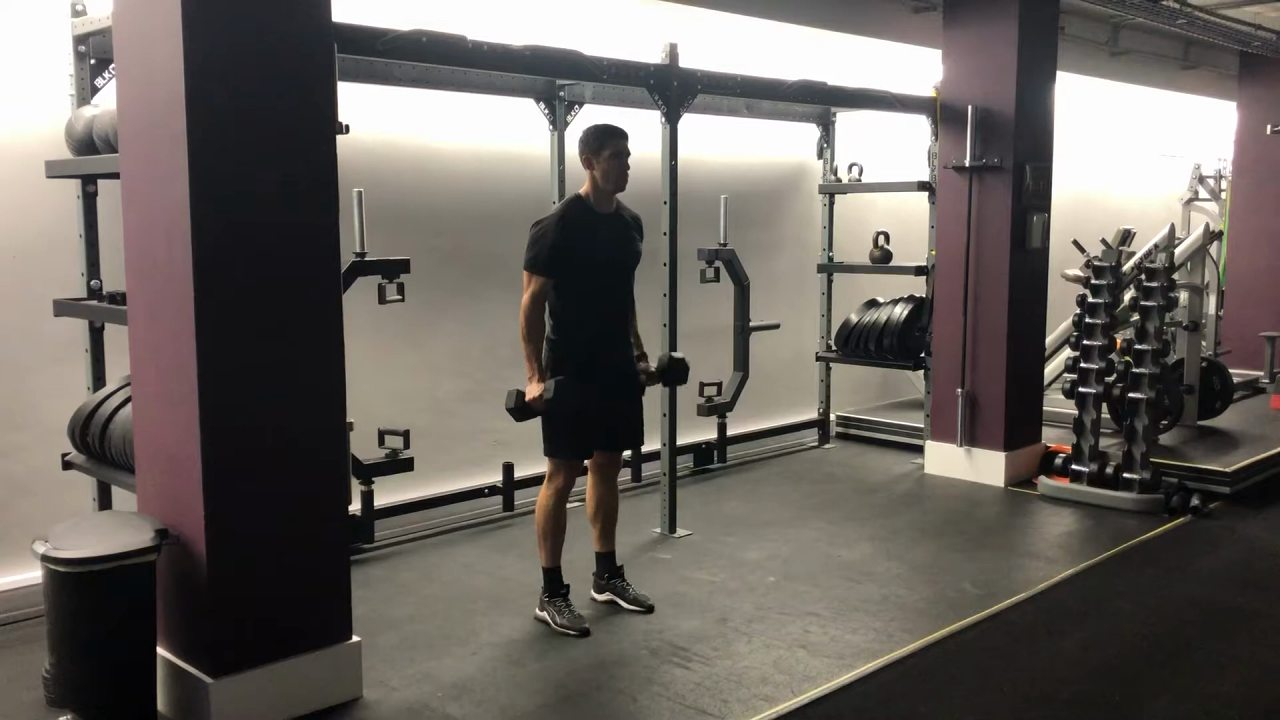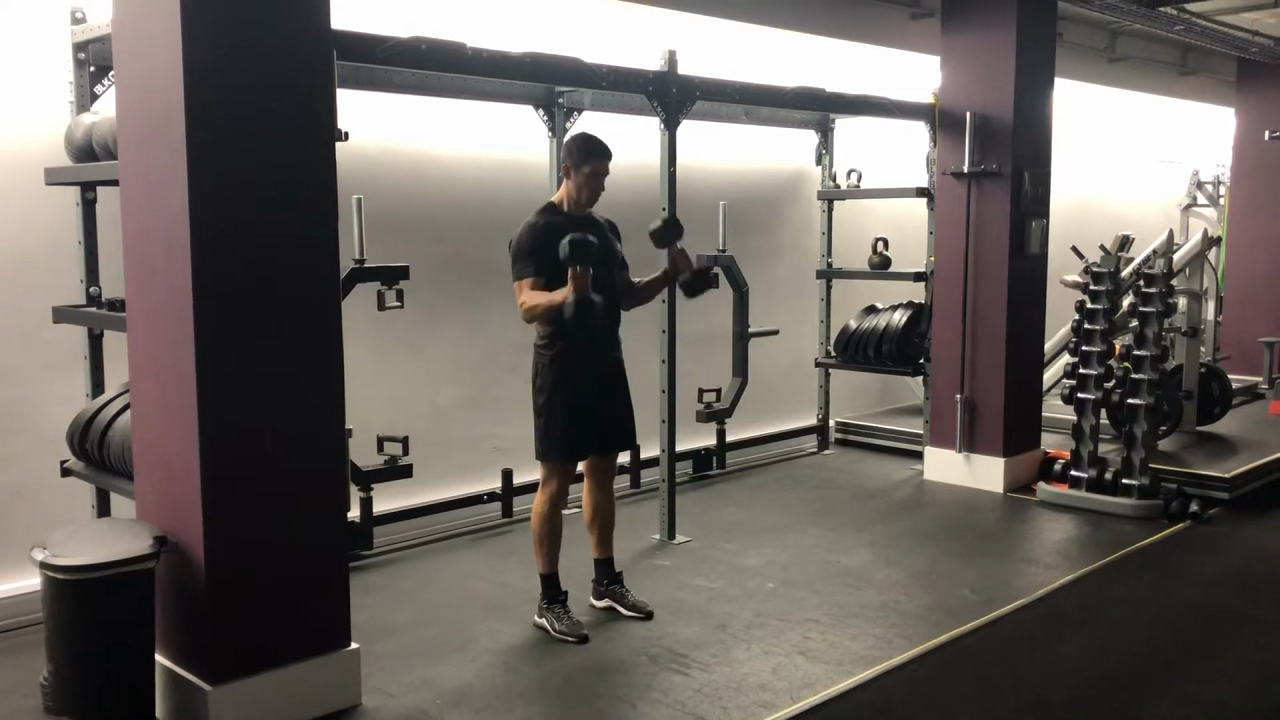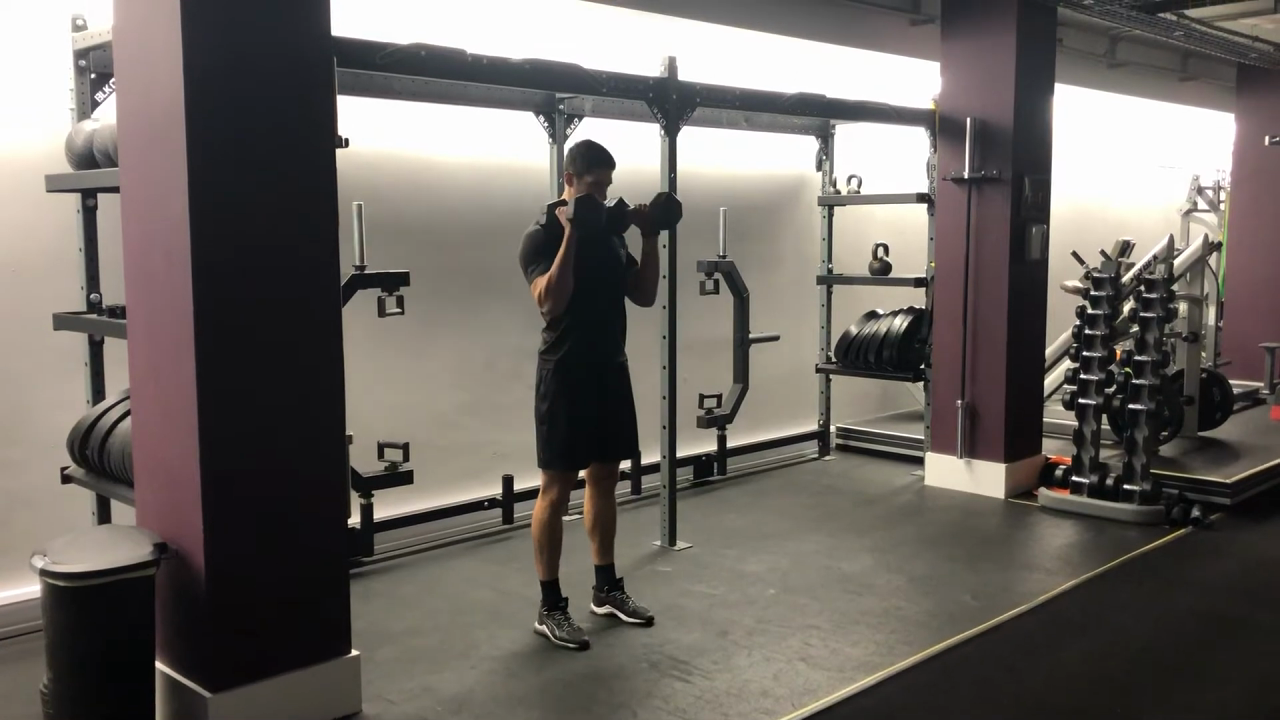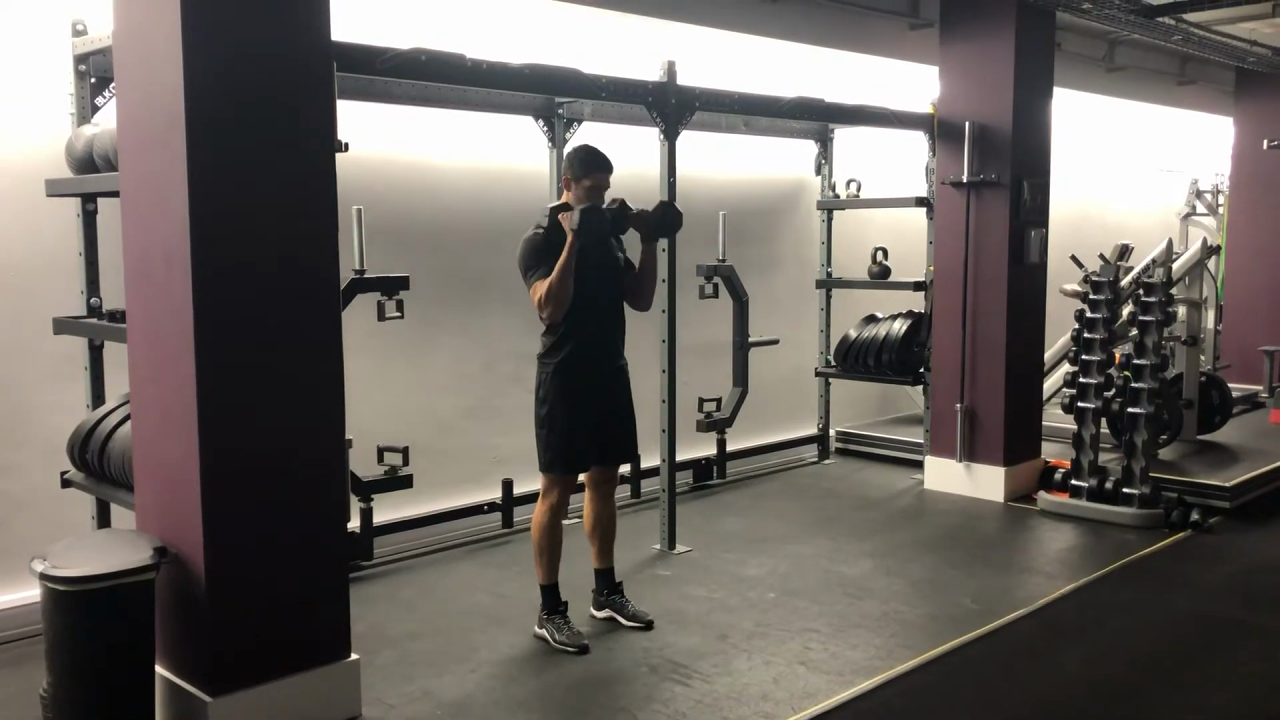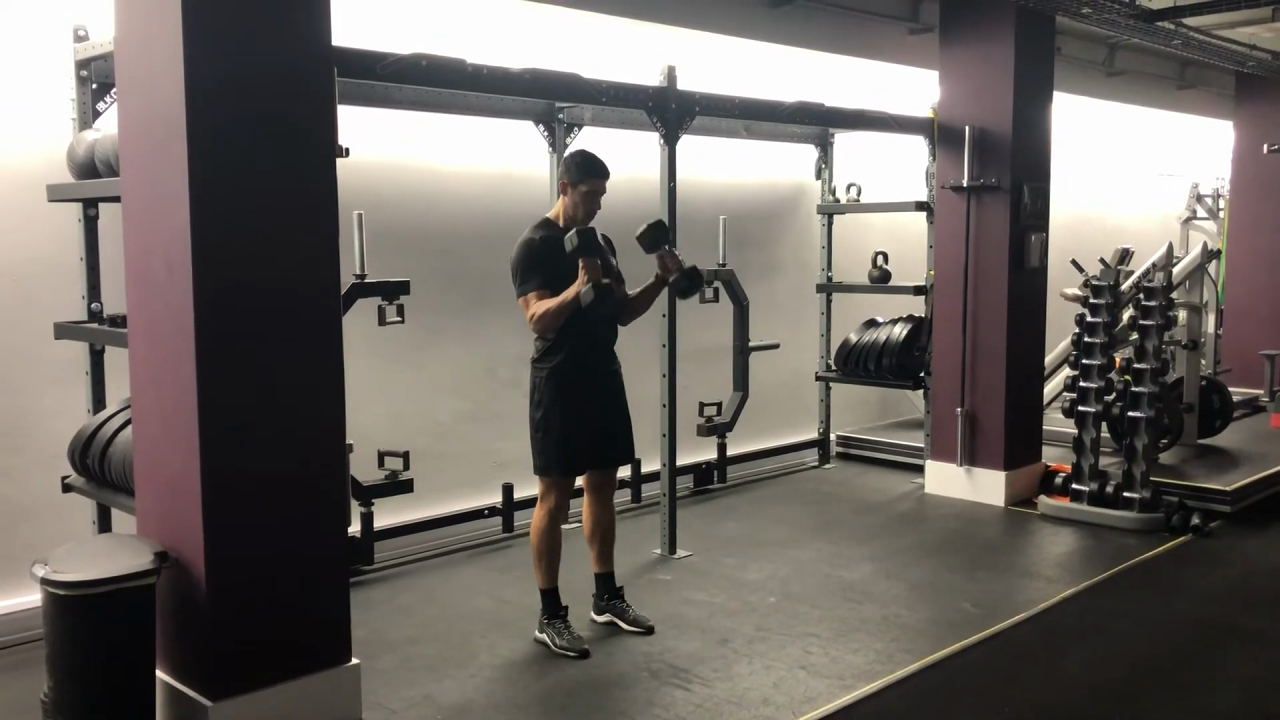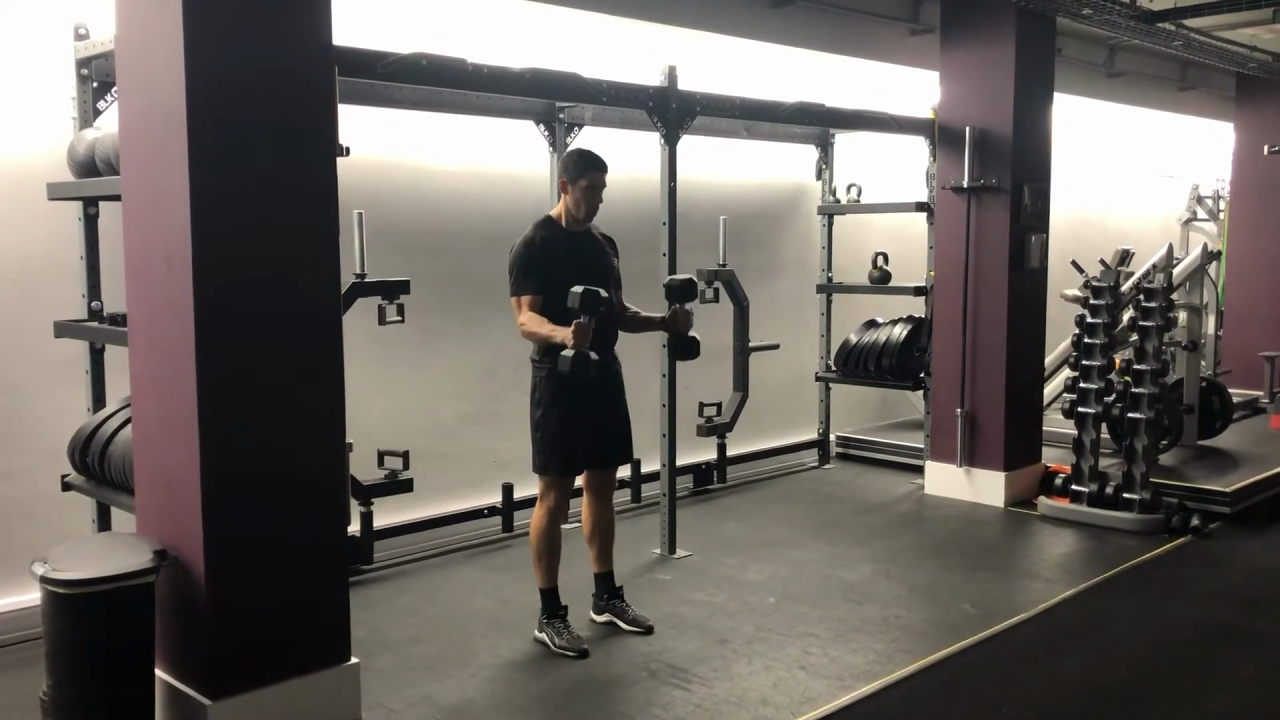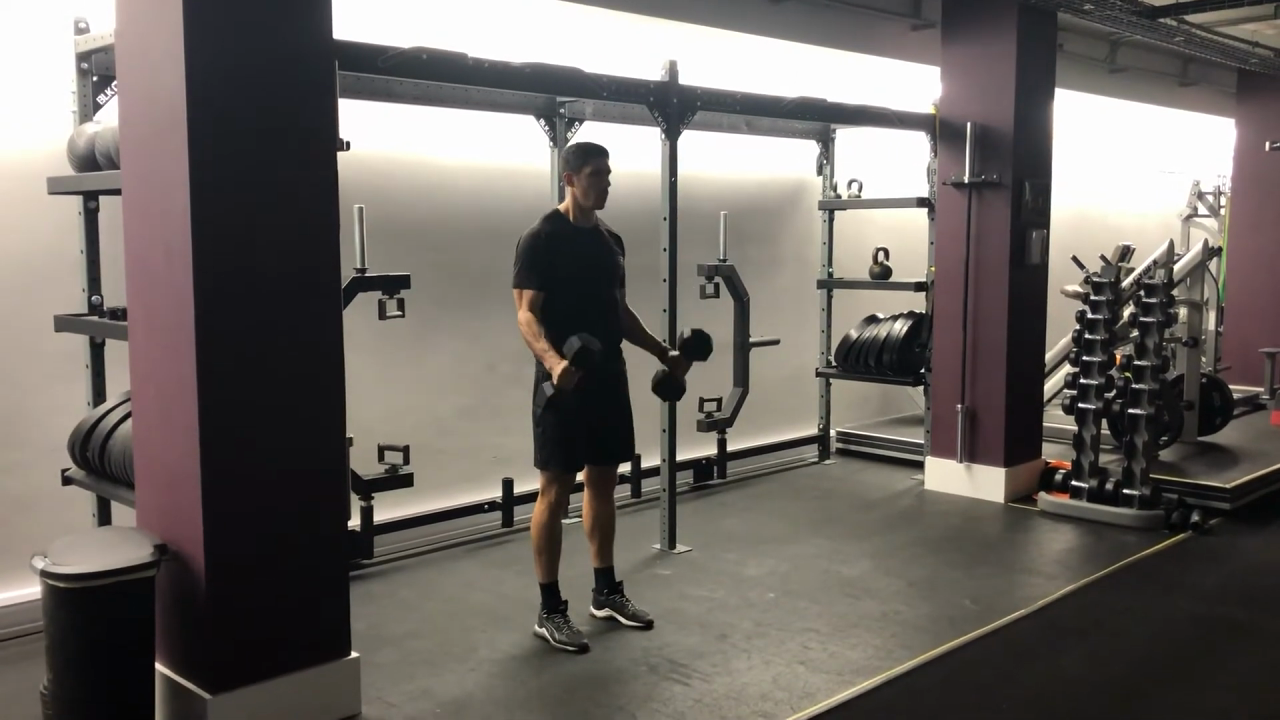
dt=0.5s
person 1, frame 1
left shoulder: (630, 223)
right shoulder: (559, 225)
right elbow: (532, 301)
left wrist: (640, 353)
right wrist: (535, 375)
left hip: (618, 367)
right hip: (572, 370)
left knee: (607, 469)
right knee: (563, 477)
left ankle: (607, 575)
right ankle: (551, 593)
person 1, frame 2
left shoulder: (605, 228)
right shoulder: (538, 231)
left elbow: (626, 295)
right elbow: (527, 306)
left wrist: (667, 276)
right wrist: (566, 296)
left hip: (606, 365)
right hip: (562, 370)
left knee: (603, 472)
right knee: (556, 481)
left ankle: (606, 582)
right ankle: (550, 600)
person 1, frame 3
left shoulder: (610, 234)
right shoulder: (543, 236)
left elbow: (644, 295)
right elbow: (551, 302)
left wrist: (649, 238)
right wrist: (570, 236)
left hip: (611, 371)
right hip: (566, 375)
left knee: (605, 480)
right knee: (557, 489)
left ankle: (607, 588)
right ankle: (550, 607)
person 1, frame 4
left shoulder: (608, 236)
right shoulder: (542, 241)
left elbow: (641, 300)
right elbow: (549, 307)
left wrist: (648, 243)
right wrist: (572, 242)
left hip: (610, 373)
right hip: (566, 378)
left knee: (604, 483)
right knee: (557, 492)
left ankle: (607, 592)
right ankle: (550, 611)
person 1, frame 5
left shoulder: (603, 244)
right shoulder: (535, 245)
left elbow: (623, 312)
right elbow: (538, 319)
left wrist: (660, 281)
right wrist: (578, 288)
left hip: (604, 377)
right hip: (559, 383)
left knee: (602, 487)
right knee: (555, 496)
left ankle: (607, 596)
right ankle: (550, 615)
person 1, frame 6
left shoulder: (604, 244)
right shoulder: (535, 244)
right elbow: (525, 318)
left wrist: (664, 322)
right wrist: (563, 335)
left hip: (605, 377)
right hip: (560, 382)
left knee: (602, 487)
right knee: (554, 497)
left ankle: (606, 596)
right ankle: (550, 615)
person 1, frame 7
left shoulder: (611, 240)
right shoulder: (542, 238)
right elbow: (526, 314)
left wrist: (662, 353)
right wrist: (553, 362)
left hip: (610, 375)
right hip: (566, 382)
left knee: (604, 483)
right knee: (556, 491)
left ankle: (606, 591)
right ankle: (550, 609)
